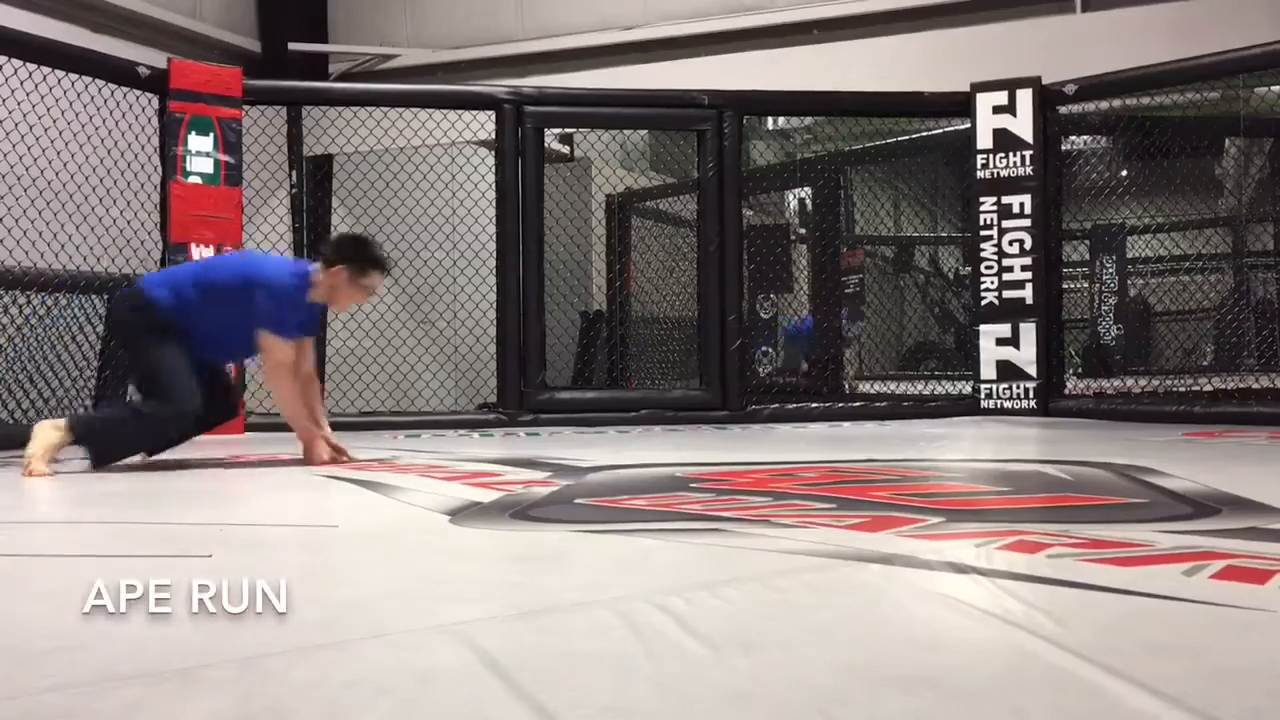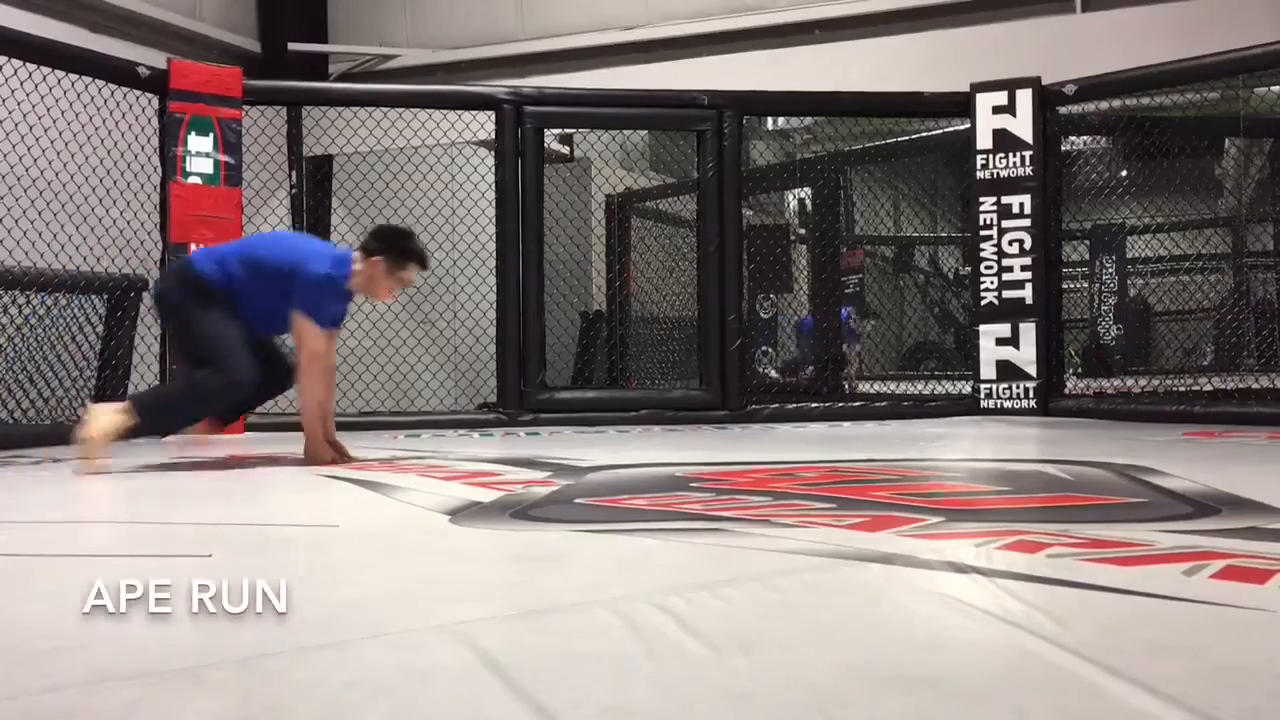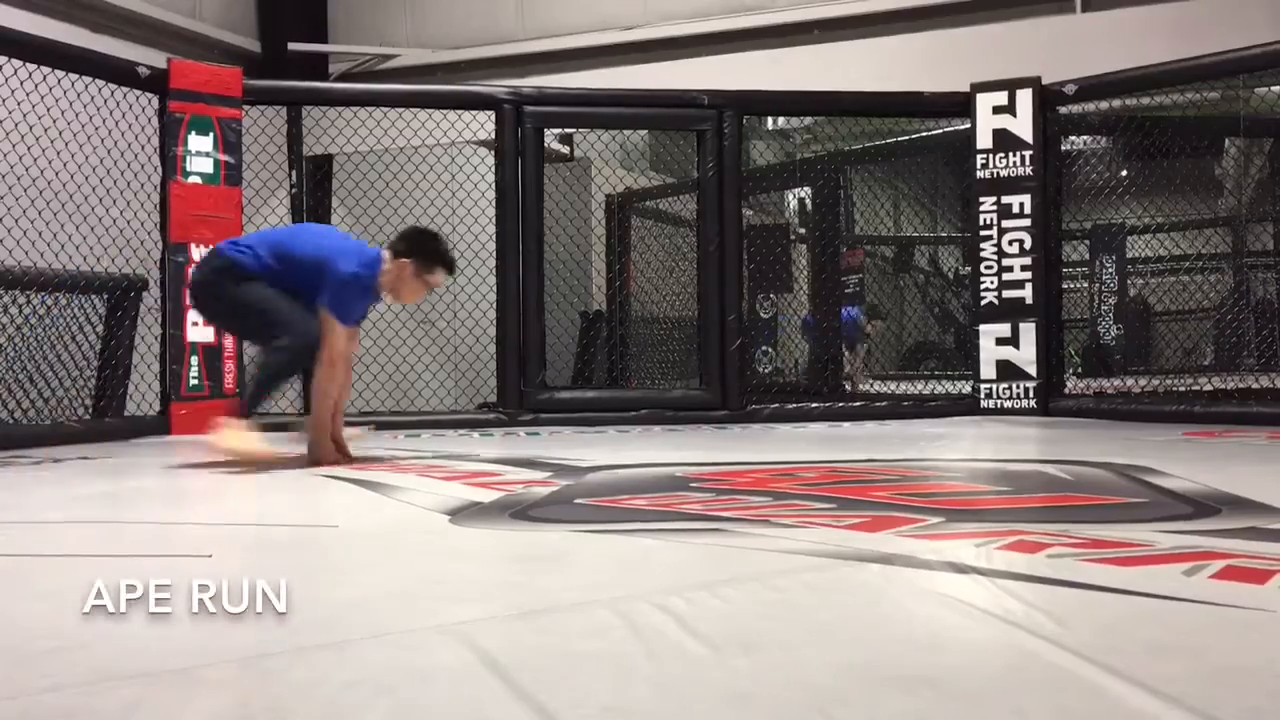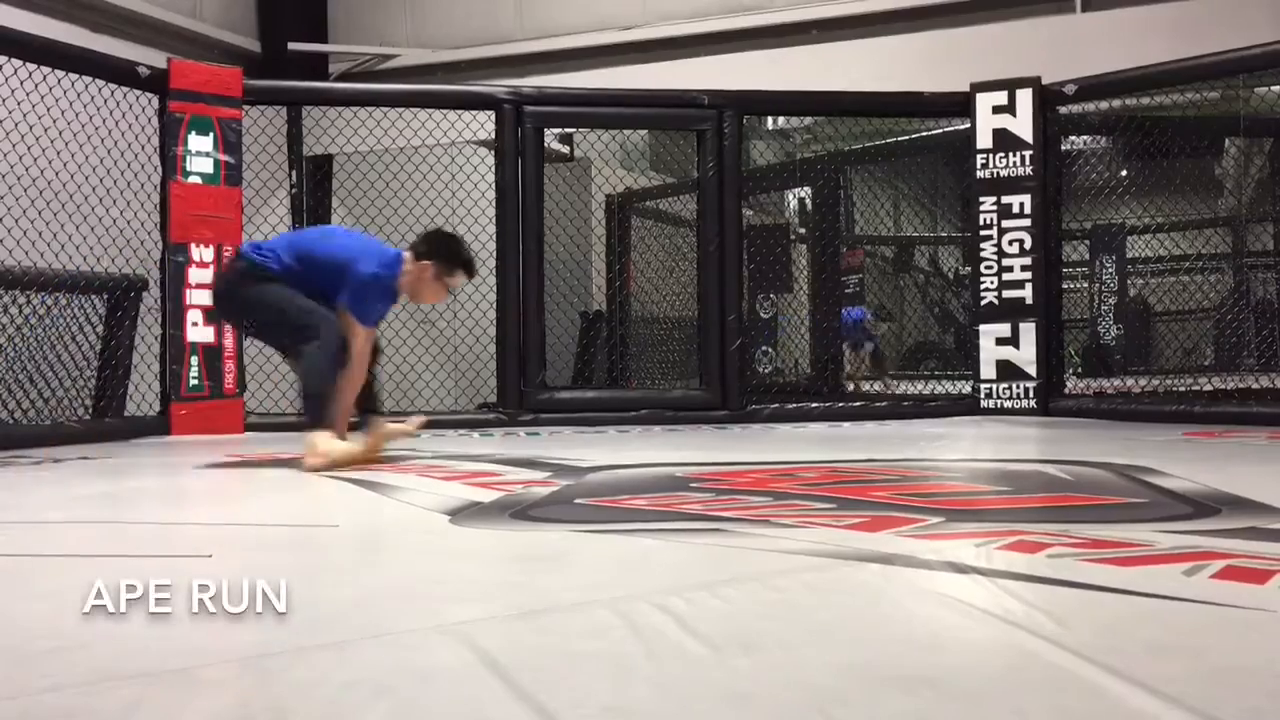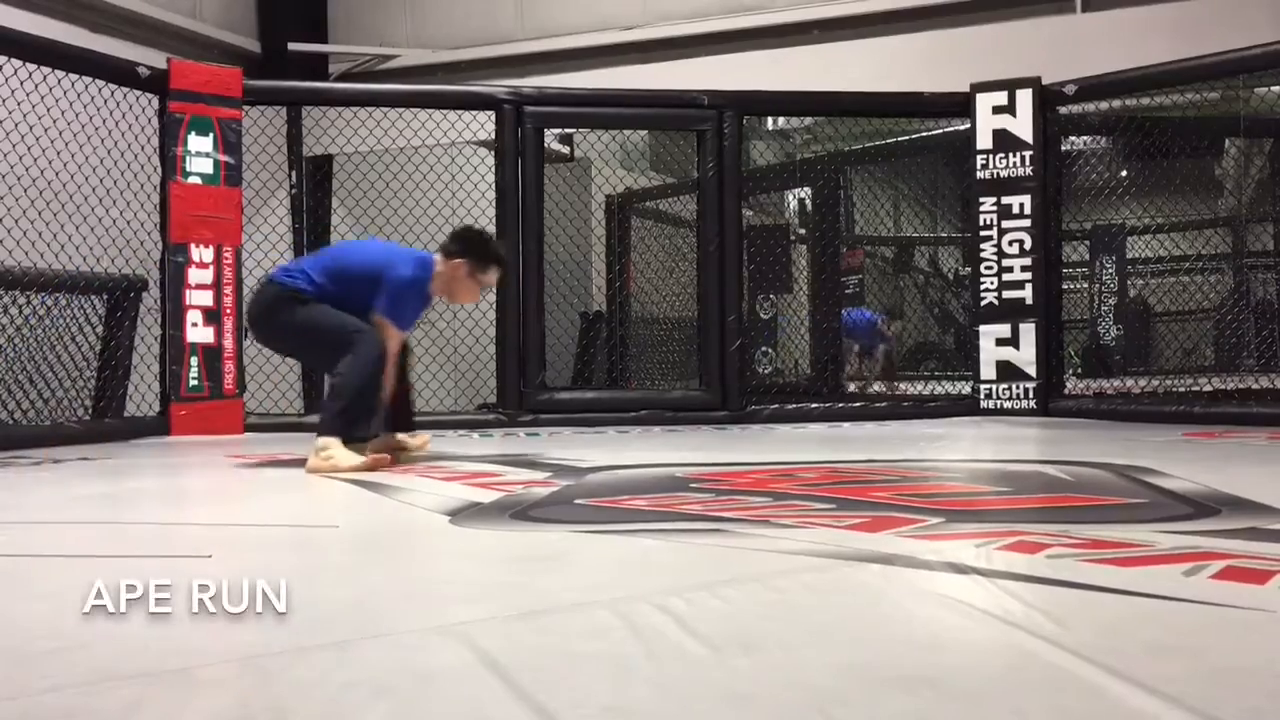
dt=0.1s
person 1, frame 1
left shoulder: (308, 297)
right shoulder: (283, 286)
left elbow: (305, 376)
right elbow: (280, 380)
left wrist: (322, 433)
right wrist: (313, 440)
left hip: (179, 326)
right hip: (147, 314)
left knee: (223, 404)
right knee: (180, 409)
left ankle: (125, 437)
right ankle: (60, 431)
person 1, frame 2
left shoulder: (340, 282)
right shoulder: (324, 274)
left elbow: (326, 364)
right elbow: (311, 365)
left wrist: (327, 431)
right wrist: (315, 437)
left hip: (219, 297)
right hip: (193, 292)
left knee: (280, 376)
right knee: (234, 379)
right ankle: (123, 415)
person 1, frame 3
left shoulder: (369, 275)
right shoulder: (353, 274)
left elbow: (342, 358)
right elbow: (332, 359)
left wrist: (333, 428)
right wrist: (320, 436)
right hip: (223, 276)
right knee: (303, 337)
right ankle: (238, 424)
person 1, frame 4
left shoulder: (388, 274)
right shoulder: (373, 274)
left elbow: (360, 353)
right elbow: (352, 359)
right wrist: (334, 424)
left hip: (266, 282)
right hip: (243, 283)
left knee: (360, 344)
right knee: (330, 338)
left ankle: (348, 428)
right ankle: (320, 440)
person 1, frame 5
left shoulder: (421, 277)
right shoulder: (409, 277)
left elbow: (389, 359)
right elbow: (383, 360)
right wrist: (369, 430)
left hip: (300, 301)
right hip: (280, 303)
left knee: (391, 350)
right knee: (367, 348)
left ankle: (389, 436)
right ankle: (329, 447)
